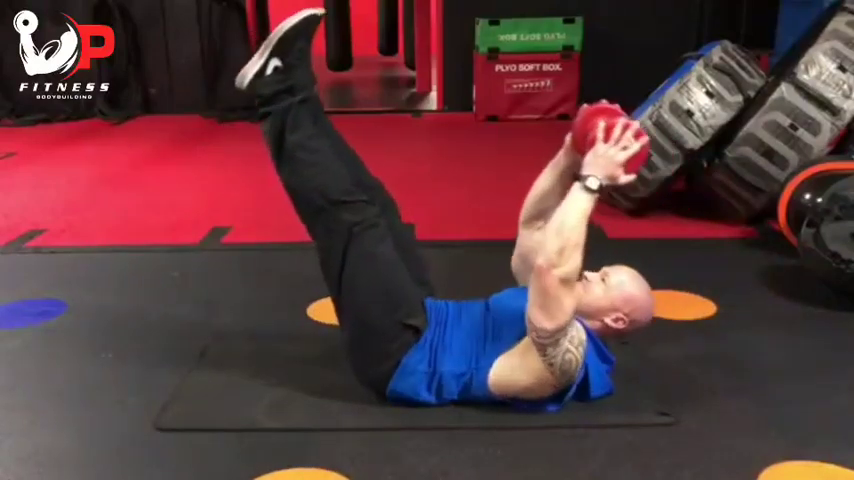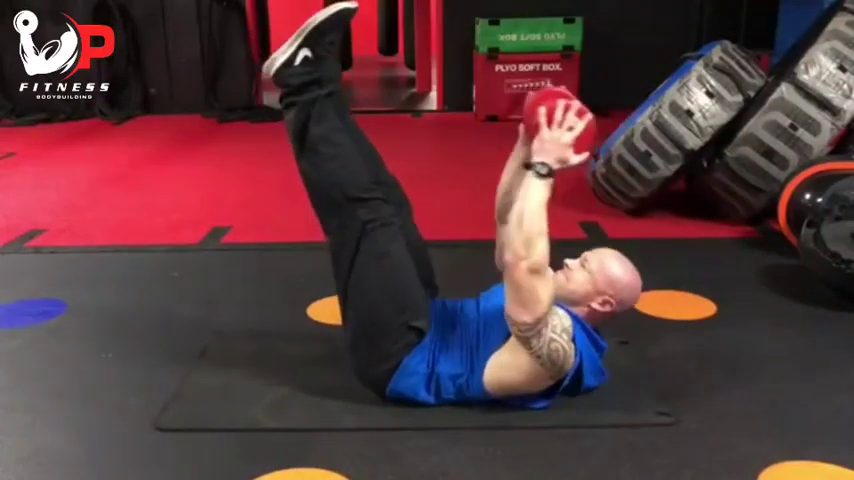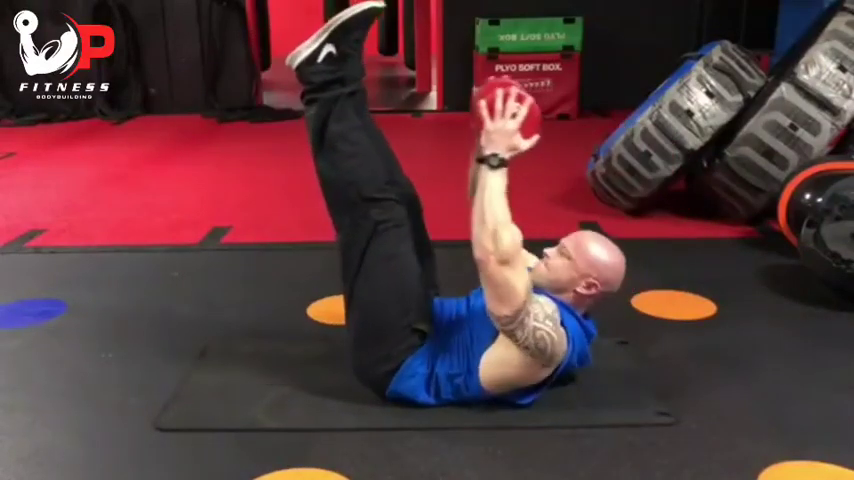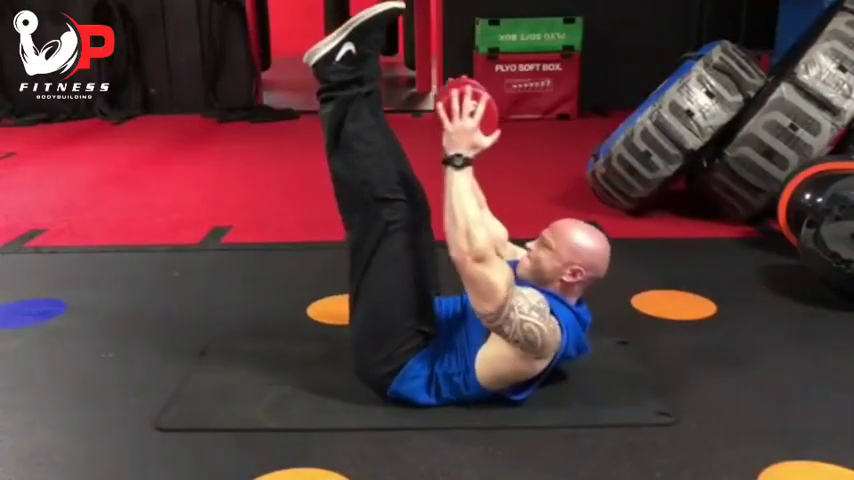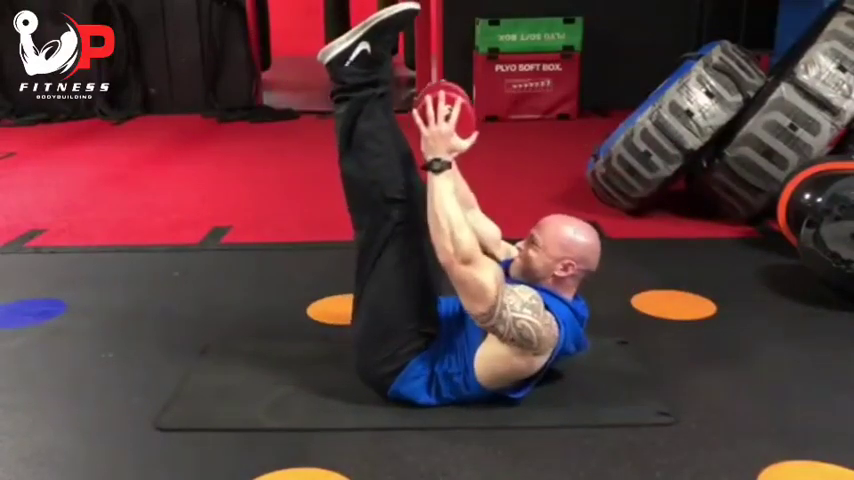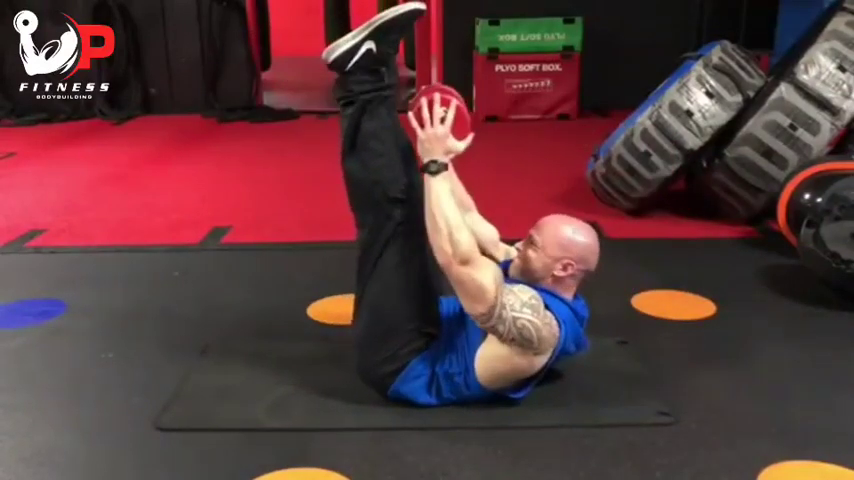
dt=0.2s
person 1, frame 1
left shoulder: (567, 356)
right shoulder: (554, 310)
left elbow: (553, 269)
right elbow: (534, 222)
left wrist: (592, 181)
right wrist: (573, 157)
left hip: (401, 357)
right hip: (425, 320)
left knee: (353, 218)
right knee: (370, 207)
left ankle: (285, 102)
right ankle: (289, 95)
person 1, frame 2
left shoulder: (556, 346)
right shoulder: (556, 307)
left elbow: (522, 261)
right elbow: (508, 219)
left wrist: (541, 167)
right wrist: (528, 147)
left hip: (401, 359)
right hip: (425, 328)
left knee: (367, 213)
right knee: (384, 203)
left ankle: (309, 92)
right ankle: (314, 88)
person 1, frame 3
left shoulder: (547, 334)
right shoulder: (546, 290)
left elbow: (492, 256)
right elbow: (495, 227)
left wrist: (494, 159)
right wrist: (488, 145)
left hip: (399, 362)
right hip: (426, 327)
left knee: (377, 213)
right knee: (397, 203)
left ankle: (330, 84)
right ankle: (335, 85)
person 1, frame 4
left shoulder: (538, 326)
right shoulder: (536, 280)
left elbow: (470, 254)
right elbow: (483, 229)
left wrist: (459, 158)
right wrist: (462, 148)
left hip: (399, 362)
right hip: (425, 330)
left knee: (387, 213)
right knee: (404, 206)
left ankle: (348, 85)
person 1, frame 5
left shoulder: (536, 324)
right shoulder: (533, 279)
left elbow: (458, 257)
right elbow: (473, 222)
left wrist: (438, 163)
right wrist: (446, 154)
left hip: (400, 363)
right hip: (427, 333)
left knee: (394, 214)
right knee: (409, 205)
left ankle: (362, 88)
person 1, frame 6
left shoulder: (535, 324)
right shoulder: (532, 279)
left elbow: (457, 259)
right elbow: (470, 222)
left wrist: (433, 164)
right wrist: (442, 158)
left hip: (401, 363)
left knee: (397, 214)
right knee: (412, 207)
left ankle: (368, 88)
